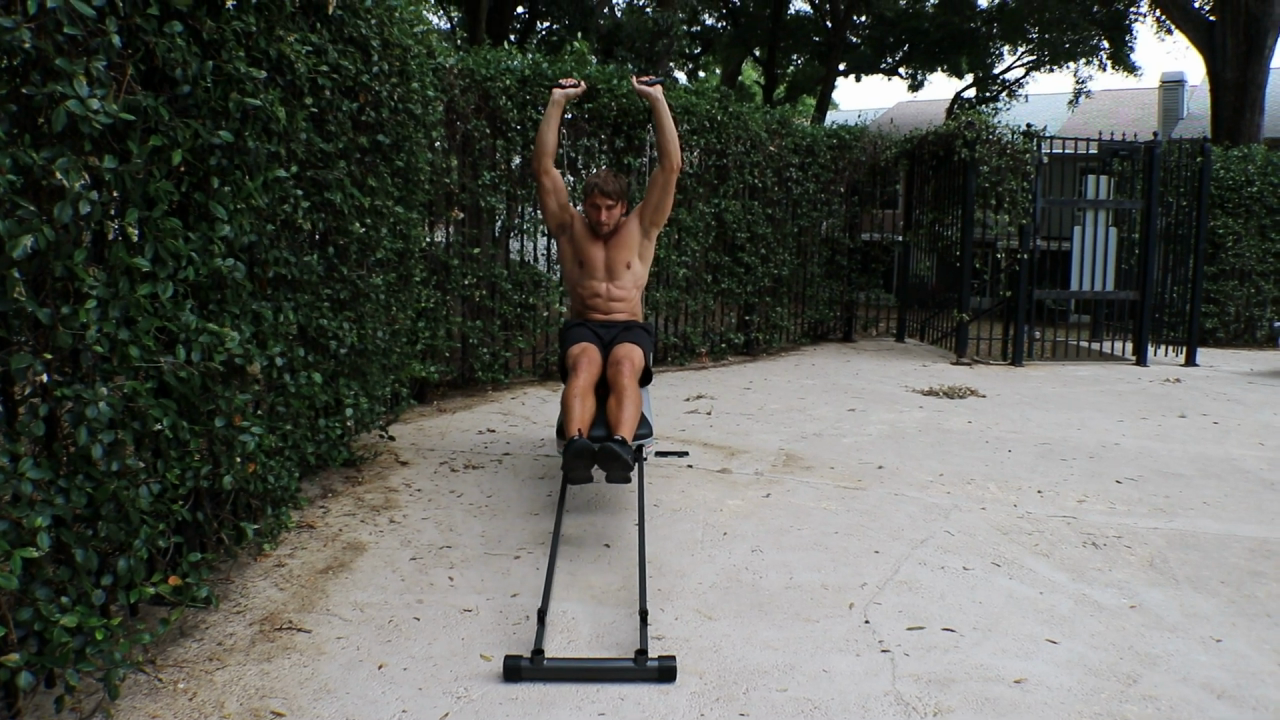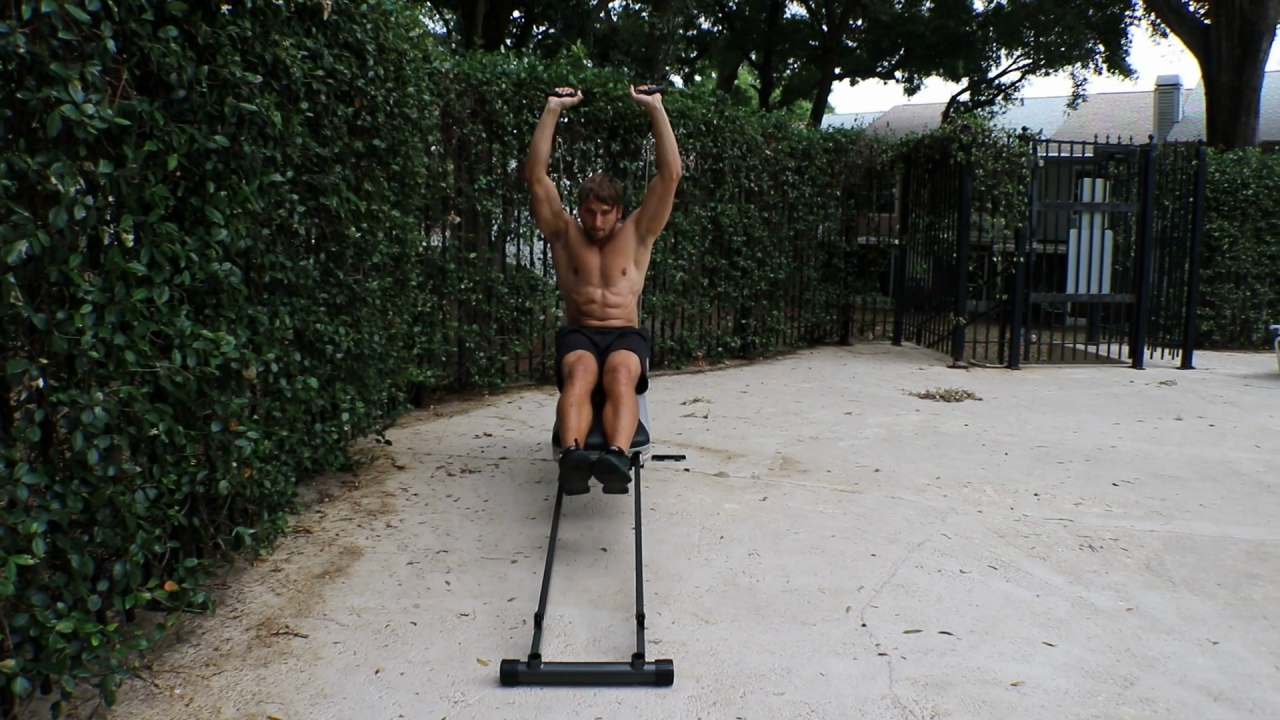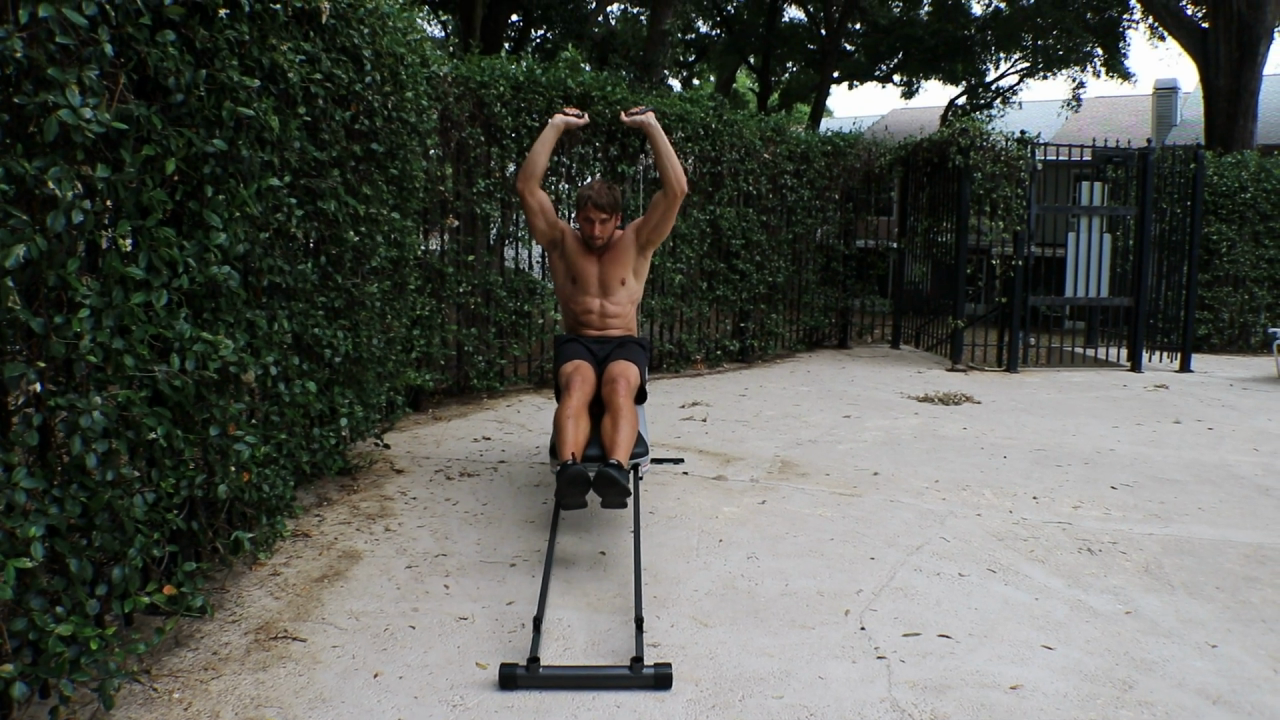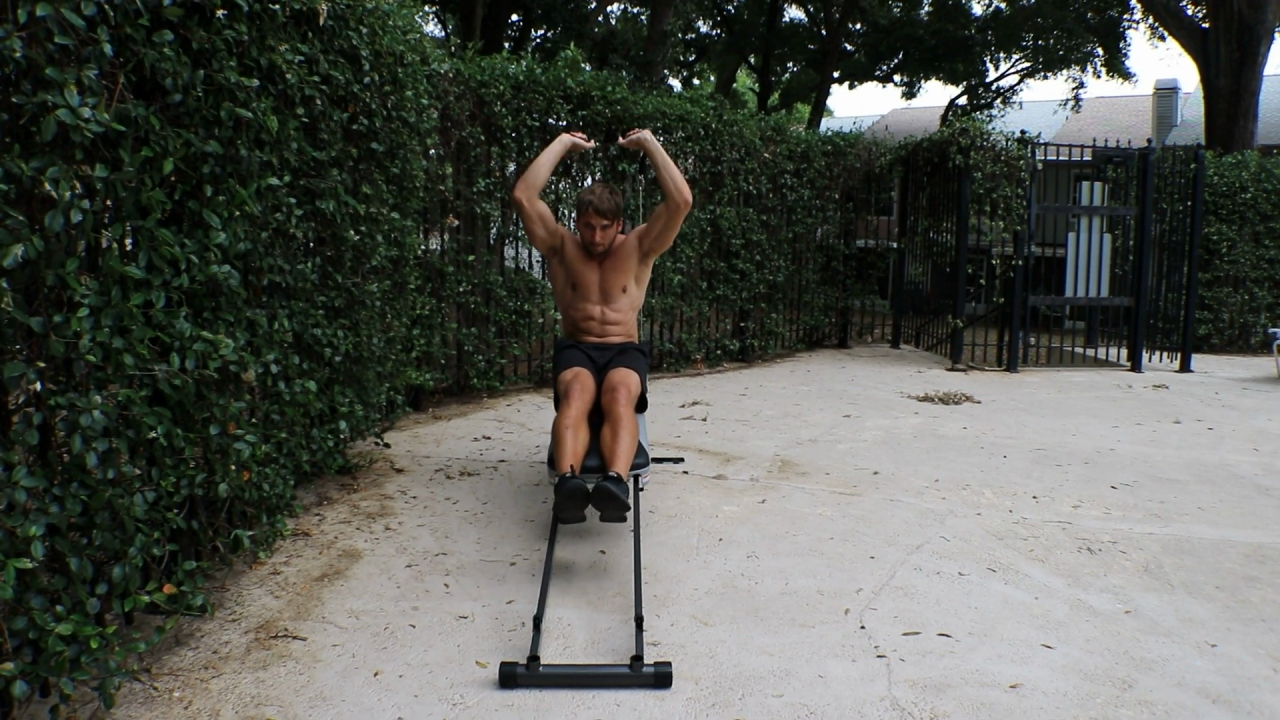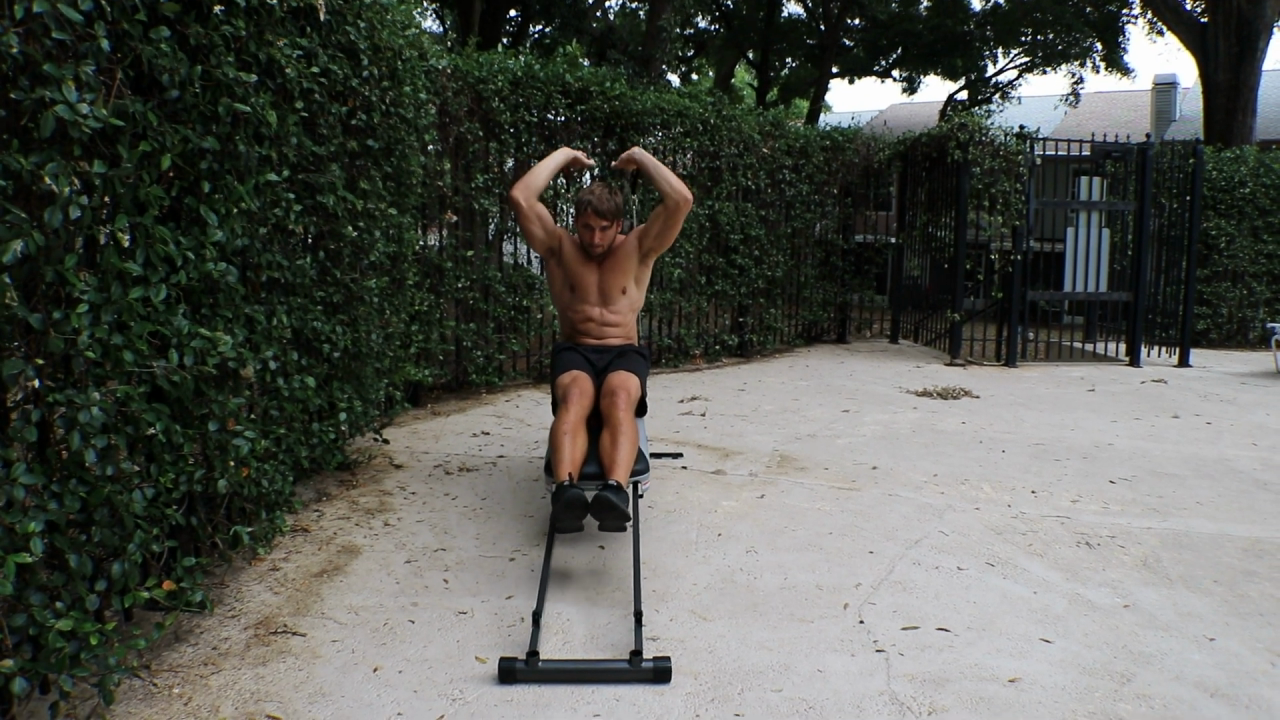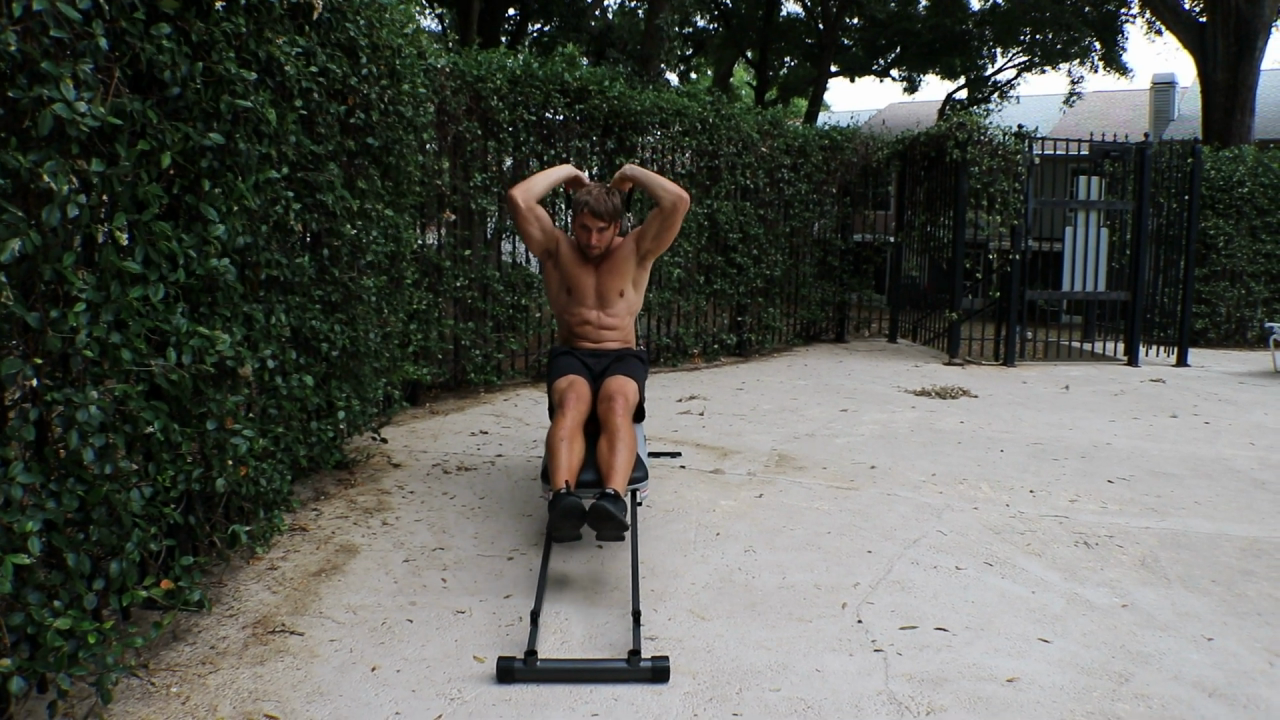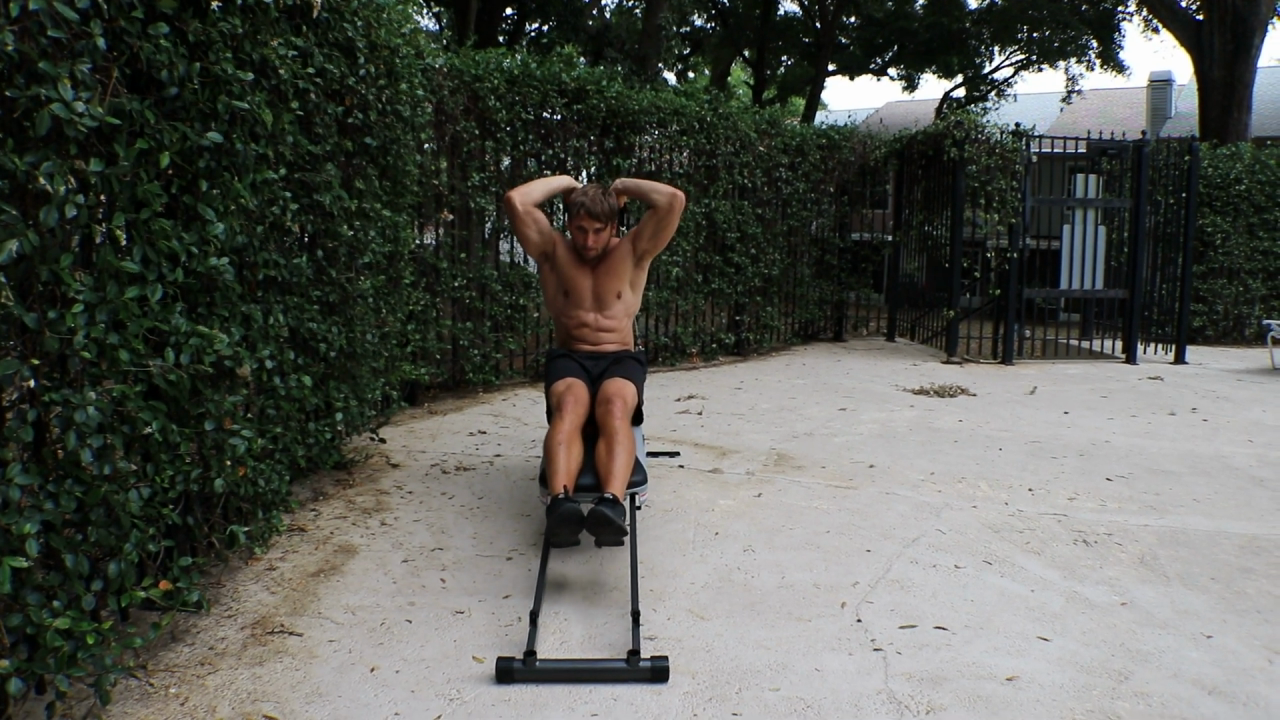
dt=0.2s
person 1, frame 1
left shoulder: (641, 229)
right shoulder: (569, 229)
left elbow: (670, 167)
right elbow: (544, 168)
left wrist: (656, 100)
right wrist: (557, 102)
left hip: (630, 329)
right hip: (582, 328)
left knee: (622, 367)
right knee: (584, 366)
left ankle: (621, 447)
right ankle: (576, 446)
person 1, frame 2
left shoulder: (637, 234)
right shoulder: (564, 233)
left elbow: (671, 174)
right elbow: (535, 175)
left wrist: (655, 108)
right wrist: (552, 109)
left hip: (626, 335)
right hip: (578, 334)
left knee: (619, 374)
right knee: (580, 373)
left ankle: (617, 458)
right ankle: (572, 456)
person 1, frame 3
left shoulder: (637, 242)
right shoulder: (561, 242)
left elbow: (676, 190)
right elbow: (526, 188)
left wrist: (651, 125)
right wrist: (556, 124)
left hip: (625, 344)
right hip: (576, 344)
left knee: (618, 385)
right knee: (577, 384)
left ankle: (616, 471)
right ankle: (569, 470)
person 1, frame 4
left shoulder: (639, 248)
right shoulder: (561, 246)
left elbow: (681, 201)
right elbow: (522, 197)
left wrist: (649, 142)
right wrist: (563, 143)
left hip: (625, 351)
right hip: (576, 350)
left knee: (619, 394)
right knee: (576, 393)
left ankle: (615, 483)
right ankle: (567, 482)
person 1, frame 5
left shoulder: (638, 248)
right shoulder: (558, 246)
left elbow: (681, 200)
right elbow: (519, 198)
left wrist: (638, 156)
right wrist: (564, 155)
left hip: (625, 353)
right hip: (574, 352)
left knee: (618, 399)
right knee: (574, 398)
left ankle: (615, 491)
right ankle: (565, 491)
person 1, frame 6
left shoulder: (636, 250)
right shoulder: (555, 248)
left elbow: (678, 201)
right elbow: (517, 199)
left wrist: (630, 173)
right wrist: (566, 171)
left hip: (622, 357)
right hip: (571, 355)
left knee: (616, 404)
right knee: (570, 403)
left ankle: (613, 499)
right ankle: (562, 498)
person 1, frame 7
left shoulder: (633, 251)
right shoulder: (553, 250)
left elbow: (673, 200)
right elbow: (514, 201)
left wrist: (623, 186)
right wrist: (565, 183)
left hip: (621, 359)
right hip: (568, 358)
left knee: (614, 408)
right knee: (569, 406)
left ankle: (612, 505)
right ankle: (560, 503)
